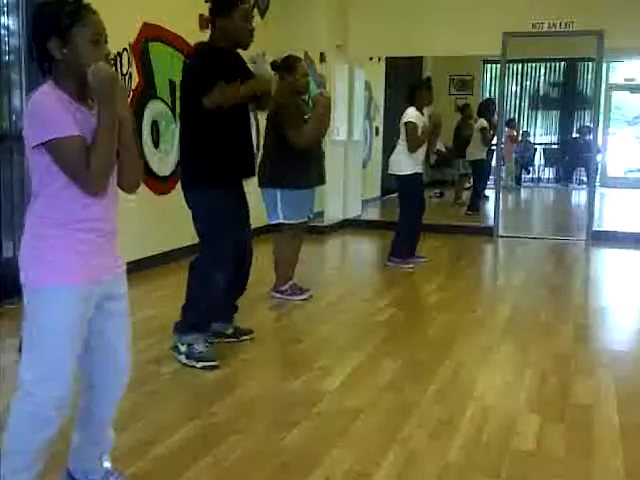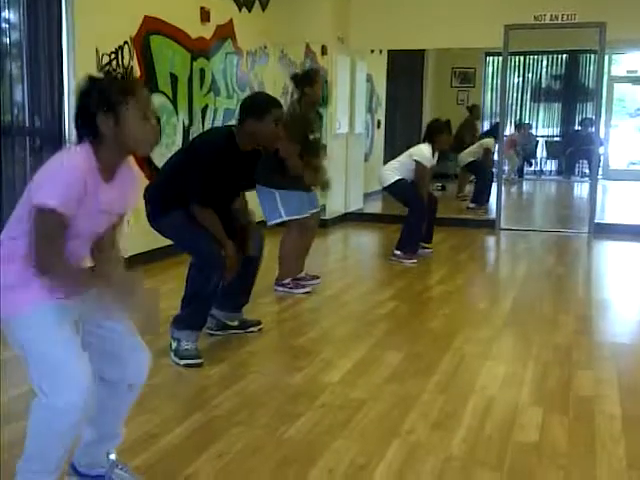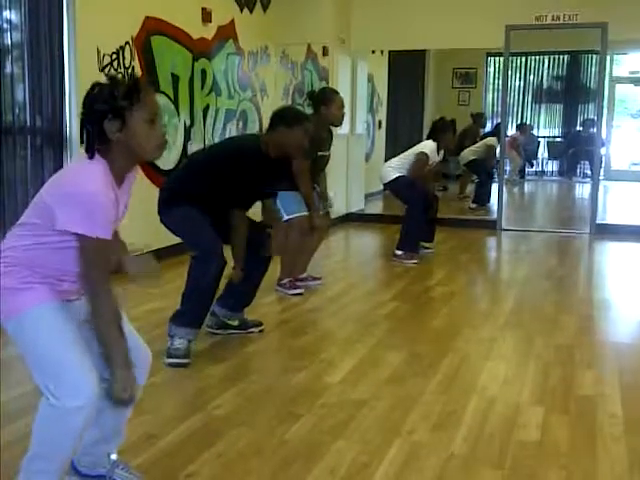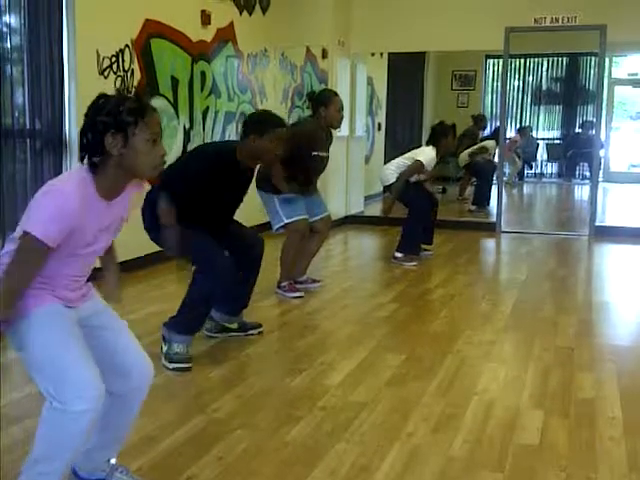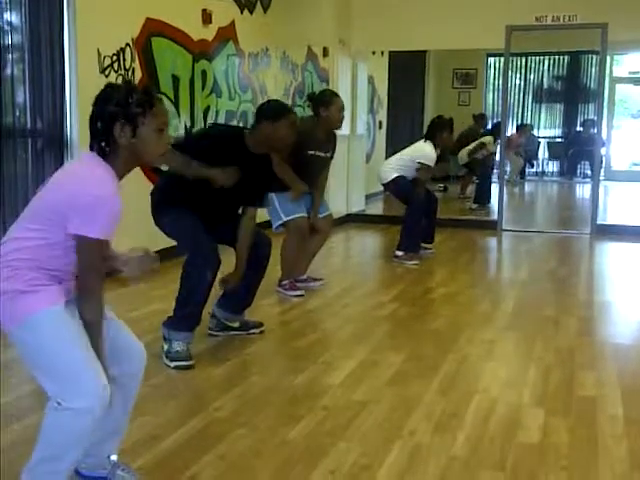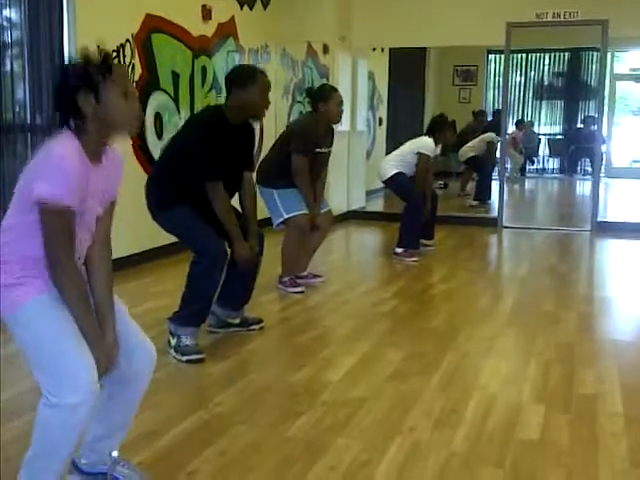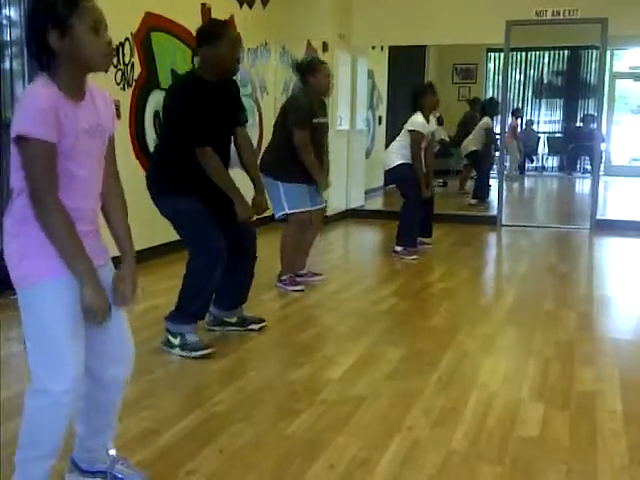
dt=0.7s
person 1, frame 1
left shoulder: (97, 104)
right shoulder: (45, 105)
left elbow: (130, 181)
right elbow: (93, 181)
left wrist: (120, 109)
right wrist: (106, 109)
left hip: (105, 265)
right hip: (59, 269)
left knee: (112, 372)
right knee: (49, 387)
person 1, frame 2
left shoulder: (127, 175)
right shoulder: (70, 172)
left elbow: (103, 250)
right elbow: (45, 260)
left wrist: (128, 290)
right wrist: (112, 292)
left hip: (73, 287)
left knee: (131, 362)
right knee: (72, 388)
person 1, frame 3
left shoulder: (122, 173)
right shoulder: (91, 188)
right elbow: (98, 290)
left wrist: (124, 254)
right wrist: (119, 369)
left hip: (69, 285)
left knee: (137, 361)
right knee: (78, 390)
person 1, frame 4
left shoulder: (131, 188)
right shoulder: (65, 198)
left wrist: (110, 272)
left hip: (76, 295)
right hip: (32, 298)
left knee: (135, 374)
right knee: (83, 394)
person 1, frame 5
left shoulder: (97, 171)
right shoulder: (99, 191)
right elbow: (89, 285)
left wrist: (121, 260)
right wrist: (97, 356)
left hip: (56, 285)
left knee: (127, 357)
right knee: (87, 392)
person 1, frame 6
left shoulder: (111, 161)
right shoulder: (62, 161)
left elbow: (98, 249)
right elbow: (60, 262)
left wrist: (108, 330)
right wrist: (94, 340)
left hip: (66, 274)
left knee: (137, 356)
right knee: (78, 386)
person 1, frame 7
left shoulder: (100, 102)
right shoulder: (39, 102)
left elbow: (109, 185)
right elbow: (45, 201)
left wrist: (127, 258)
right wrist: (86, 278)
left hip: (86, 249)
right hip: (45, 257)
left knee: (113, 360)
right knee: (59, 378)
person 2, frame 1
left shoulder: (236, 62)
right shoulder: (203, 57)
left elbow: (261, 102)
right elbow: (210, 99)
left wrist: (263, 88)
right wrist: (255, 86)
left hip: (230, 174)
right hip: (204, 175)
left knee: (239, 249)
right knee: (216, 253)
left ankle: (220, 323)
right ankle: (189, 336)
person 2, frame 2
left shoulder: (251, 152)
right shoulder: (213, 148)
left elbow: (237, 196)
right elbow: (200, 208)
left wrist: (249, 229)
right wrist: (228, 246)
left hip: (210, 204)
right hip: (168, 206)
left knee: (252, 242)
right knee: (210, 256)
left ankle: (224, 315)
right ankle: (183, 334)
person 2, frame 3
left shoulder: (276, 161)
right shoulder: (249, 154)
left elbow: (267, 203)
right elbow: (238, 213)
left wrist: (272, 225)
right wrist: (238, 264)
left hip: (214, 204)
right hip: (179, 201)
left knee: (262, 243)
right knee: (211, 252)
left ankle: (225, 314)
right ankle: (181, 333)
person 2, frame 4
left shoulder: (246, 165)
right shoulder: (214, 158)
right elbow: (165, 196)
right wrist: (173, 234)
left hip: (202, 215)
right hip: (168, 219)
left knee: (250, 245)
right knee: (217, 265)
left ankle: (224, 318)
right ankle: (176, 337)
person 2, frame 5
left shoulder: (264, 164)
right shoulder: (221, 137)
left elbow: (249, 212)
left wrist: (241, 266)
left hip: (212, 207)
right hip: (174, 203)
left knee: (260, 244)
right knee: (205, 254)
left ankle: (227, 316)
right ankle: (176, 334)
person 2, frame 6
left shoulder: (245, 129)
right shoulder: (207, 127)
left elbow: (246, 181)
right elbow: (215, 190)
left wrist: (251, 233)
right wrist: (237, 241)
left hip: (203, 197)
right hip: (170, 197)
left knee: (253, 243)
right knee: (213, 252)
left ankle: (226, 312)
right ankle: (182, 329)
person 2, frame 7
left shoulder: (227, 87)
right shoulder: (186, 92)
left elbow: (241, 138)
right elbow: (204, 153)
left wrist: (259, 190)
right wrist: (239, 200)
left hip: (208, 184)
right hip: (174, 184)
left knee: (243, 238)
right knee: (210, 247)
left ankle: (224, 312)
right ankle: (179, 329)
person 3, frame 1
left shoulder: (301, 103)
right shoulder: (283, 104)
left elbow: (319, 135)
right elbow: (301, 140)
left wrist: (326, 110)
right wrist: (319, 111)
left hip: (302, 177)
right hip: (284, 179)
left knee: (298, 229)
right knee: (288, 229)
left ankle: (289, 281)
right ankle: (280, 286)
person 3, frame 2
left shoulder: (315, 115)
right shoulder: (297, 116)
left elbow: (313, 151)
right elbow: (288, 155)
left wrist: (320, 173)
right wrist: (311, 178)
left hip: (297, 179)
right hip: (278, 179)
left knee: (312, 221)
right knee: (296, 225)
left ankle: (297, 273)
right ankle: (283, 279)
person 3, frame 3
left shoulder: (325, 132)
left elbow: (318, 168)
left wrist: (323, 197)
right wrist: (310, 206)
left hip: (297, 183)
right hip: (278, 182)
left knee: (321, 223)
right knee: (299, 224)
left ankle: (299, 273)
right ankle: (284, 280)
person 3, frame 4
left shoulder: (326, 134)
right shoulder: (303, 131)
left wrist: (309, 189)
right wrist: (284, 187)
left hip: (303, 186)
right hip: (278, 186)
left knee: (322, 226)
right knee: (299, 228)
left ankle: (298, 276)
right ankle: (283, 282)
person 3, frame 5
left shoulder: (330, 137)
right shoulder: (302, 130)
left elbow: (322, 173)
left wrist: (316, 207)
right wrist: (295, 184)
left hip: (306, 187)
left knee: (323, 225)
right knee: (299, 227)
left ankle: (300, 275)
right ankle: (285, 281)
person 3, frame 6
left shoulder: (328, 131)
right shoulder: (304, 129)
left elbow: (321, 169)
right elbow: (299, 171)
left wrist: (318, 202)
right wrist: (310, 204)
left hip: (302, 182)
right hip: (276, 180)
left knee: (323, 221)
right knee: (300, 223)
left ankle: (300, 272)
right ankle: (285, 277)
person 3, frame 7
left shoulder: (319, 104)
right shoulder: (299, 103)
left elbow: (322, 142)
right elbow: (302, 145)
left wrist: (324, 174)
right wrist: (319, 176)
left hip: (305, 172)
right hip: (283, 171)
left knee: (315, 218)
right knee: (298, 220)
left ankle: (299, 270)
right ankle: (284, 275)
person 4, frame 1
left shoulder: (422, 115)
right shoulder: (411, 115)
left elbow: (427, 146)
right elbow: (412, 146)
left wrist: (434, 131)
right wrist: (429, 130)
left hip: (415, 169)
right hip: (405, 169)
left knee: (417, 210)
right knee: (409, 212)
left ankle: (408, 253)
right ankle: (396, 256)
person 4, frame 2
left shoulder: (433, 152)
right shoulder: (424, 153)
left elbow: (425, 184)
right elbow: (421, 185)
left wrist: (428, 203)
right wrist: (424, 208)
left hip: (403, 178)
right hip: (391, 177)
left knee: (431, 202)
right knee: (418, 206)
left ankle: (419, 242)
right ankle: (401, 251)
person 4, frame 3
left shoulder: (439, 151)
right shoulder: (429, 148)
left elbow: (428, 177)
right elbow: (413, 173)
right wrist: (426, 187)
left hip: (405, 175)
right hip: (392, 174)
left knee: (430, 201)
right knee: (416, 203)
left ankle: (421, 242)
right ankle: (403, 251)
person 4, frame 4
left shoulder: (434, 152)
right shoulder: (430, 155)
right elbow: (403, 176)
right wrist: (391, 200)
left hip: (405, 176)
right hip: (392, 176)
left knee: (431, 202)
right knee: (419, 206)
left ankle: (421, 245)
right ankle: (402, 253)
person 4, frame 5
left shoulder: (428, 145)
right shoulder: (429, 152)
left elbow: (421, 180)
right elbow: (421, 182)
right wrist: (419, 204)
left hip: (404, 174)
right hip: (391, 174)
left knee: (431, 200)
right knee: (418, 204)
left ankle: (422, 242)
right ankle: (403, 252)
person 4, frame 6
left shoulder: (434, 145)
right shoulder: (428, 145)
left elbow: (428, 176)
right elbow: (420, 177)
left wrist: (427, 203)
right wrist: (421, 202)
left hip: (404, 172)
right hip: (390, 171)
left knee: (431, 197)
right knee: (415, 202)
left ankle: (423, 238)
right ankle: (403, 248)
person 4, frame 7
left shoulder: (431, 122)
right shoulder: (418, 122)
left elbow: (429, 153)
right elbow: (416, 156)
left wrist: (430, 182)
right wrist: (423, 186)
left hip: (408, 162)
right hip: (397, 162)
left knee: (426, 196)
right knee: (414, 199)
left ankle: (420, 237)
right ankle: (402, 246)
